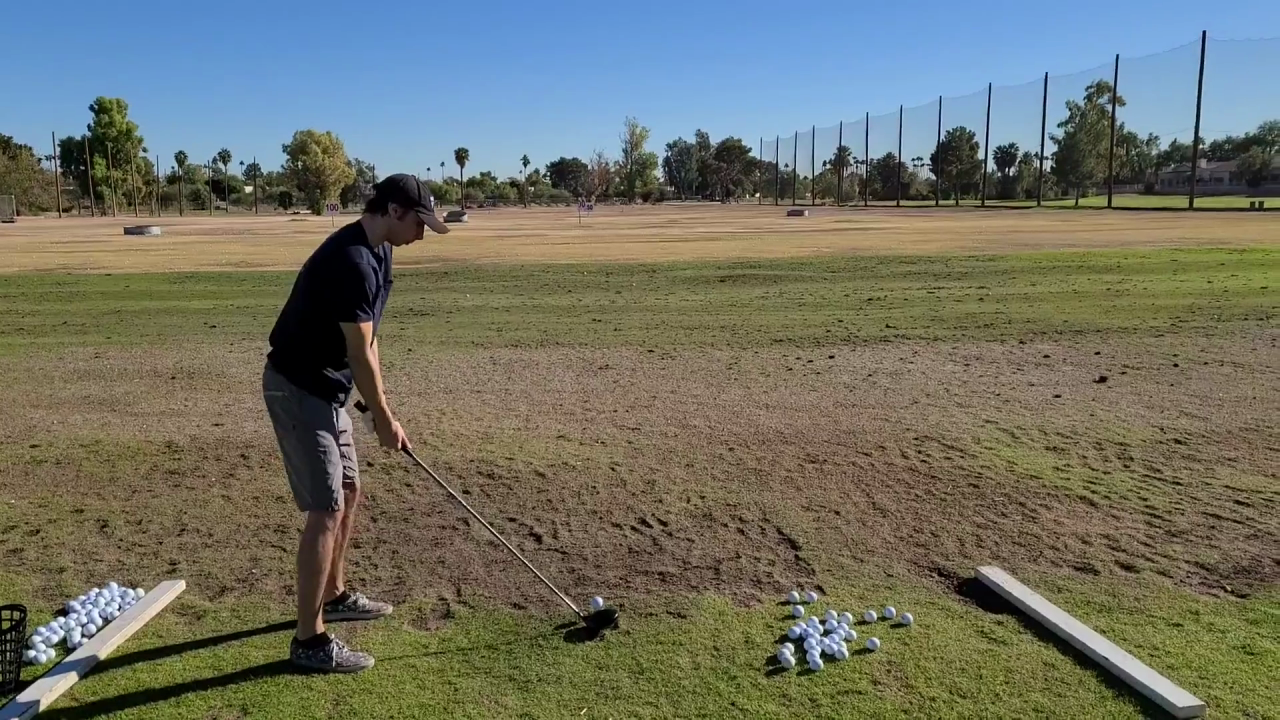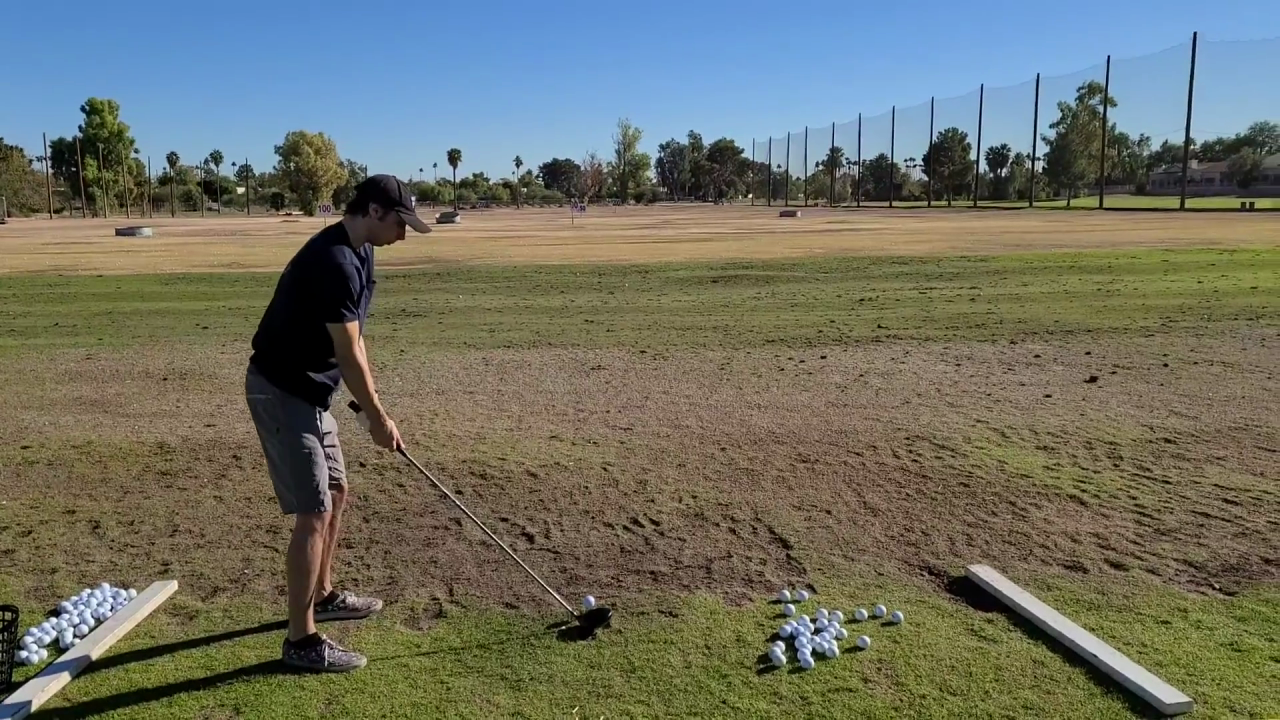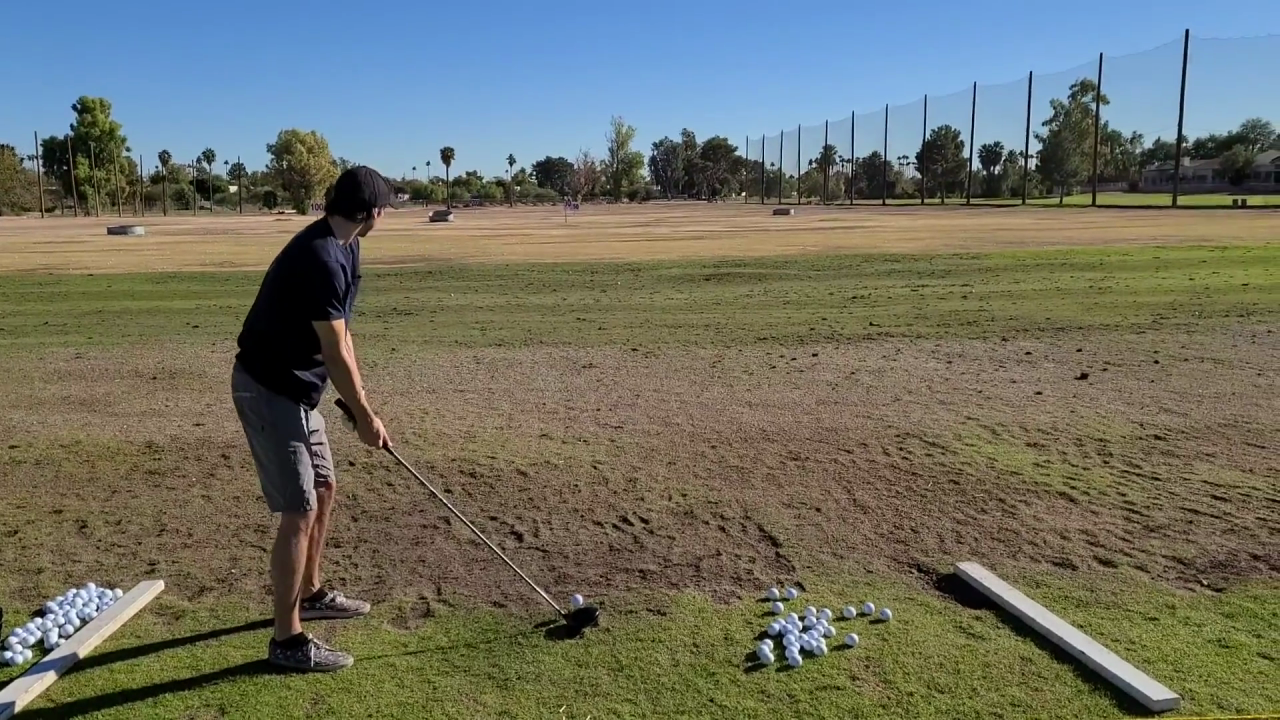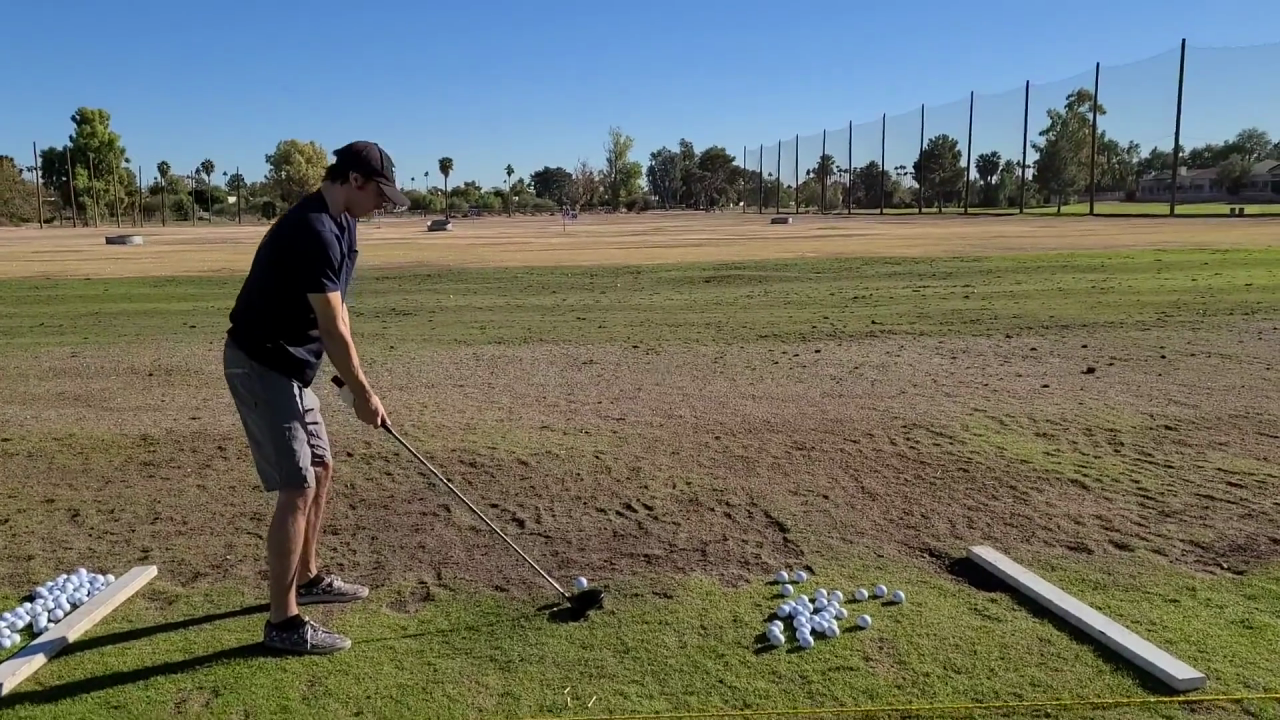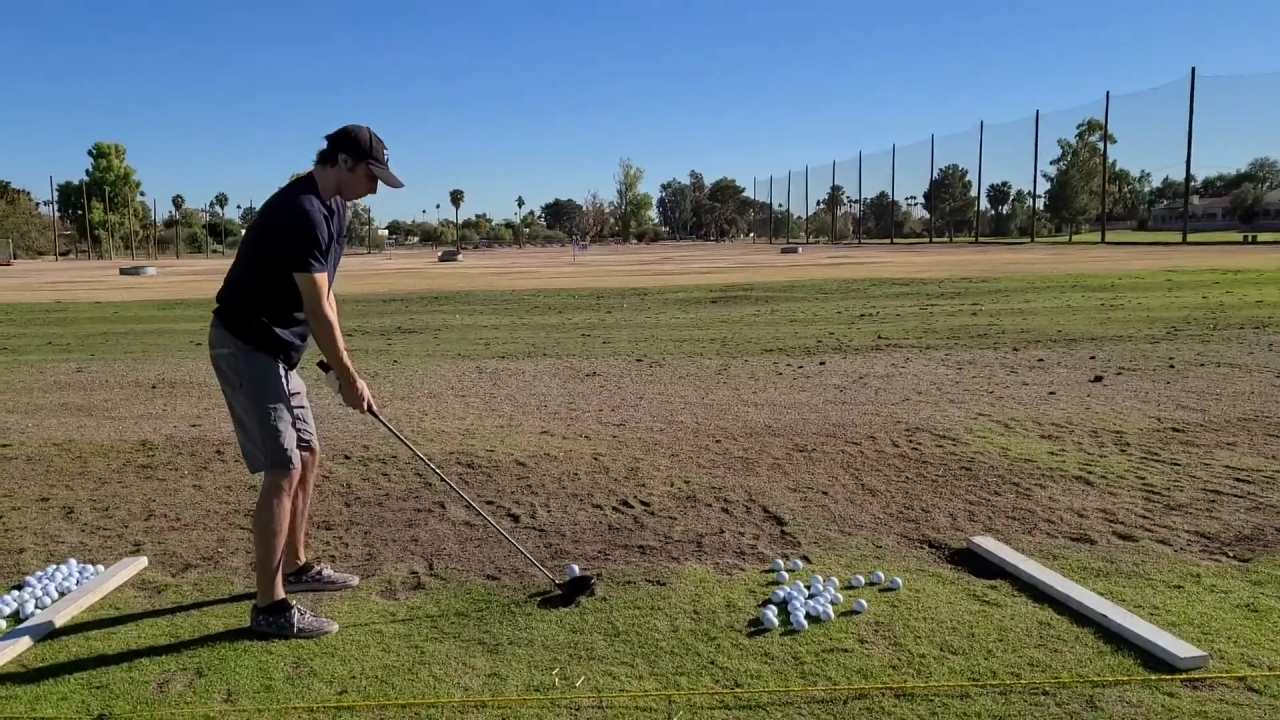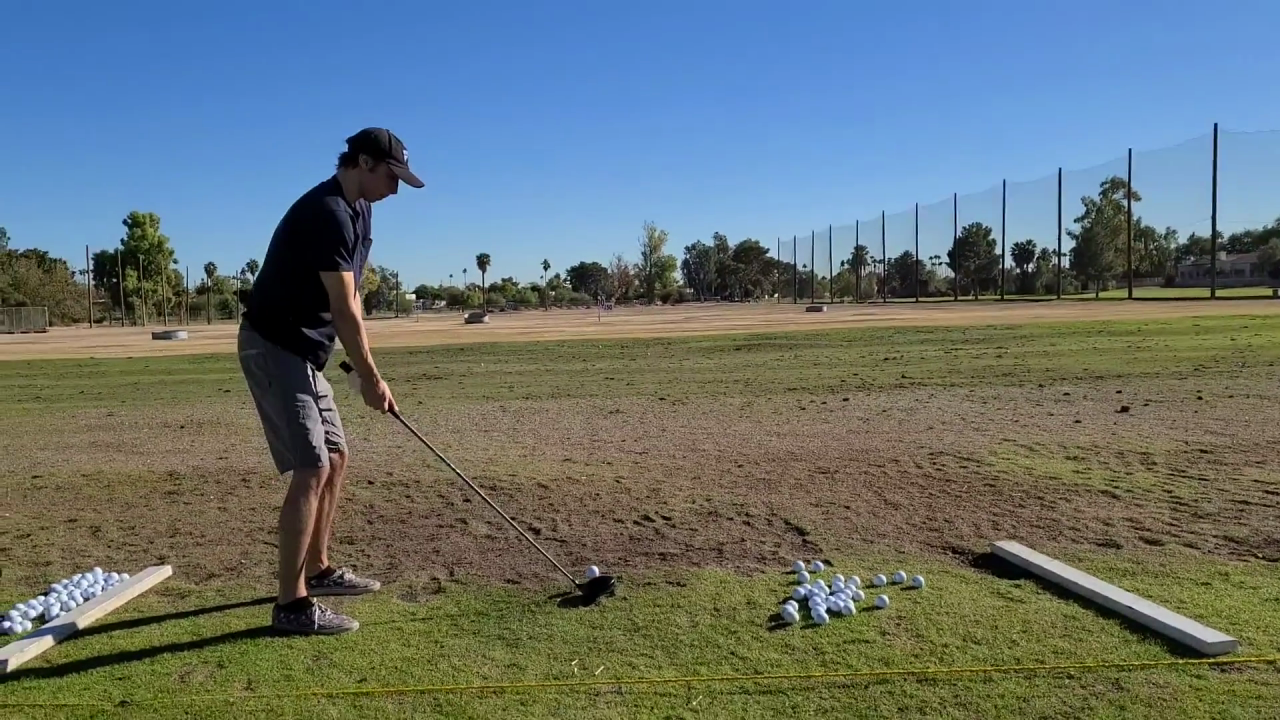
dt=0.7s
person 1, frame 1
left shoulder: (376, 252)
right shoulder: (352, 262)
left elbow: (366, 341)
right elbow: (360, 354)
left wrist: (379, 406)
right wrist: (384, 419)
left hip: (324, 387)
right hip: (298, 389)
left knee: (348, 492)
right knee: (325, 510)
left ankle: (334, 594)
right ankle: (309, 639)
person 1, frame 2
left shoulder: (358, 253)
right shoulder: (334, 262)
left elbow: (353, 340)
right elbow: (348, 355)
left wrist: (371, 406)
right wrist: (378, 418)
left hip: (309, 389)
right hip: (283, 391)
left knee: (335, 493)
right knee: (314, 512)
left ankle: (323, 594)
right ankle: (301, 639)
person 1, frame 3
left shoulder: (343, 248)
right shoulder: (320, 260)
left elbow: (341, 335)
right elbow: (334, 353)
left wrist: (359, 402)
right wrist: (365, 416)
left hip: (295, 386)
right hip: (269, 389)
left knee: (323, 489)
right knee: (300, 510)
left ankle: (310, 592)
right ankle: (287, 639)
person 1, frame 4
left shoulder: (339, 223)
right shoulder: (313, 231)
left elbow: (334, 313)
right elbow: (333, 328)
left wrist: (355, 383)
right wrist: (363, 393)
left hip: (290, 364)
right hip: (262, 366)
left knee: (320, 470)
right knee: (297, 488)
left ankle: (307, 577)
right ankle: (283, 622)
person 1, frame 5
left shoulder: (332, 208)
right shoulder: (301, 212)
left elbow: (323, 296)
right elbow: (317, 310)
left wrist: (340, 366)
right wrist: (349, 376)
left hip: (274, 346)
right hip: (246, 346)
left knee: (306, 455)
right knee: (282, 469)
left ankle: (295, 565)
right ankle: (270, 606)
person 1, frame 6
left shoulder: (357, 210)
right shoulder: (326, 212)
left elbow: (350, 298)
right elbow: (344, 310)
left wrist: (362, 368)
right wrist: (371, 378)
left hip: (301, 350)
right hip: (275, 348)
left knee: (334, 458)
right knee: (311, 469)
left ankle: (317, 569)
right ankle: (291, 603)
